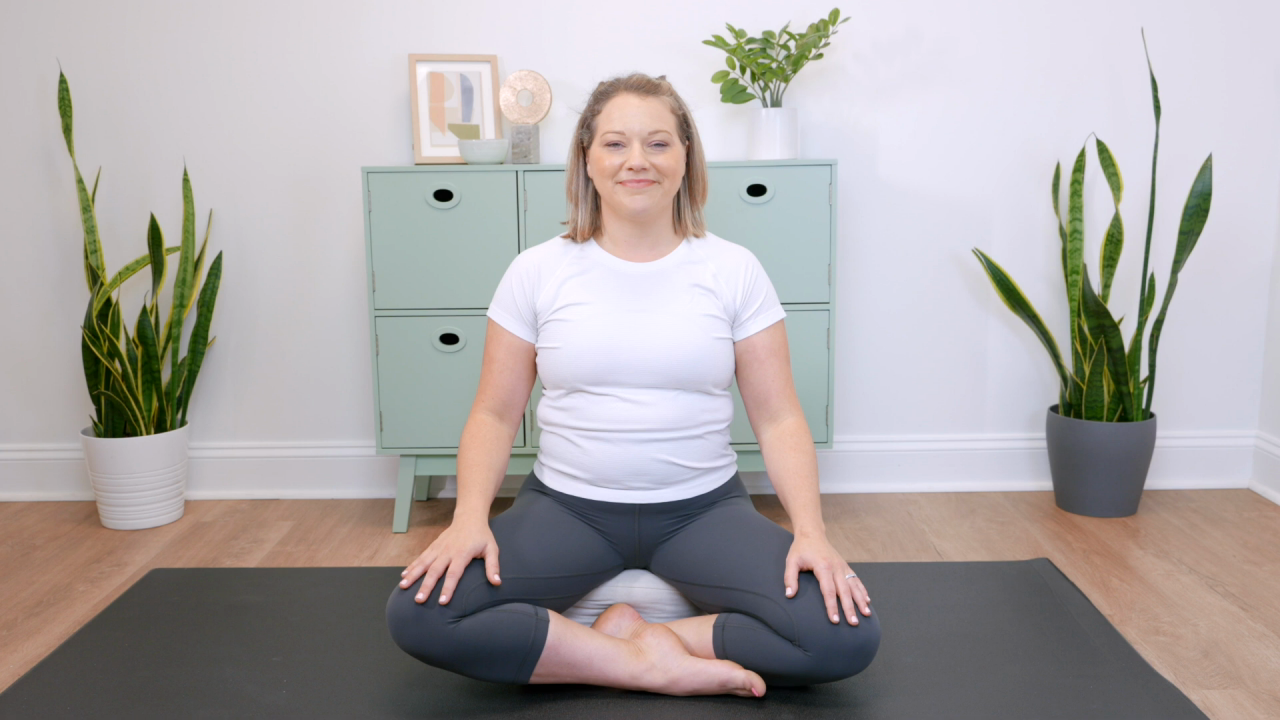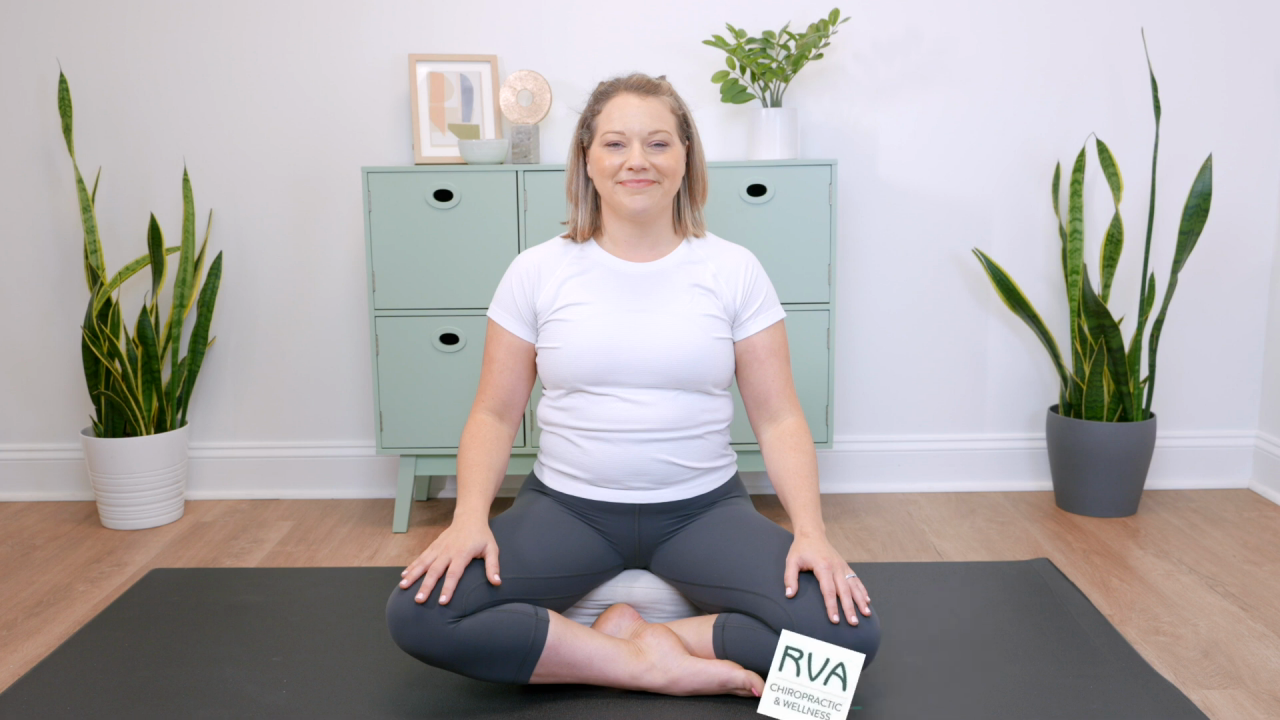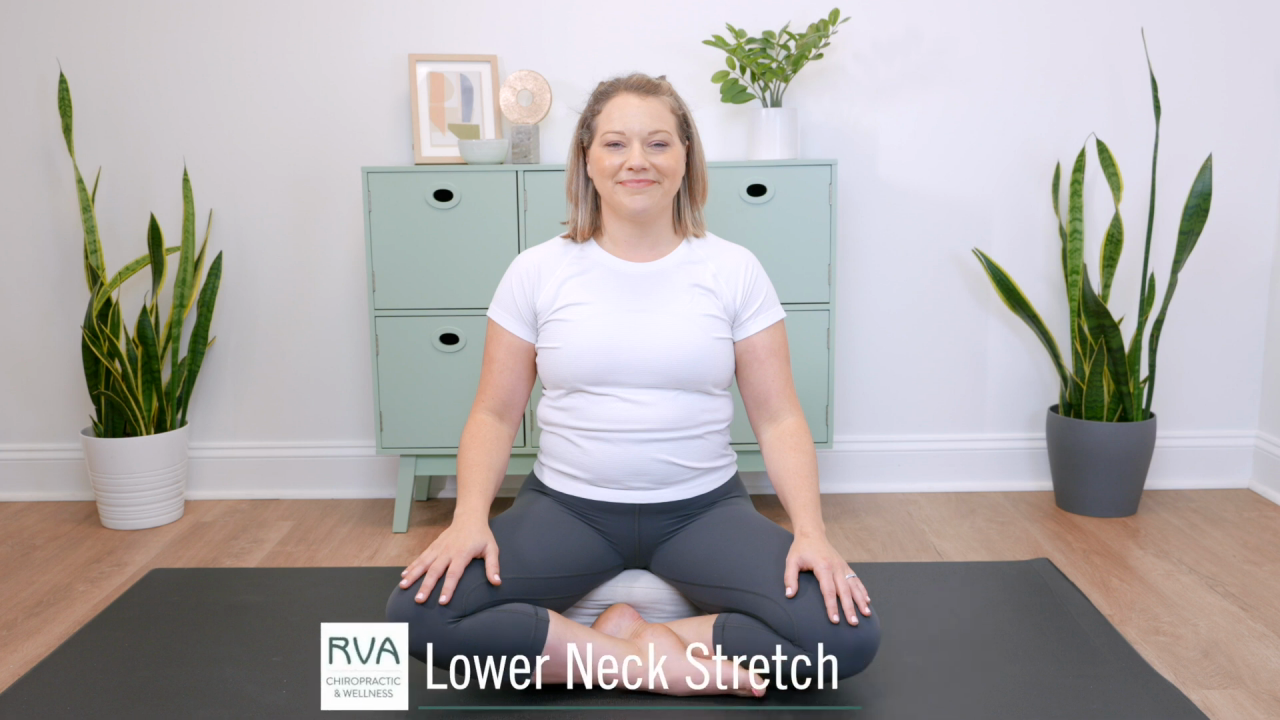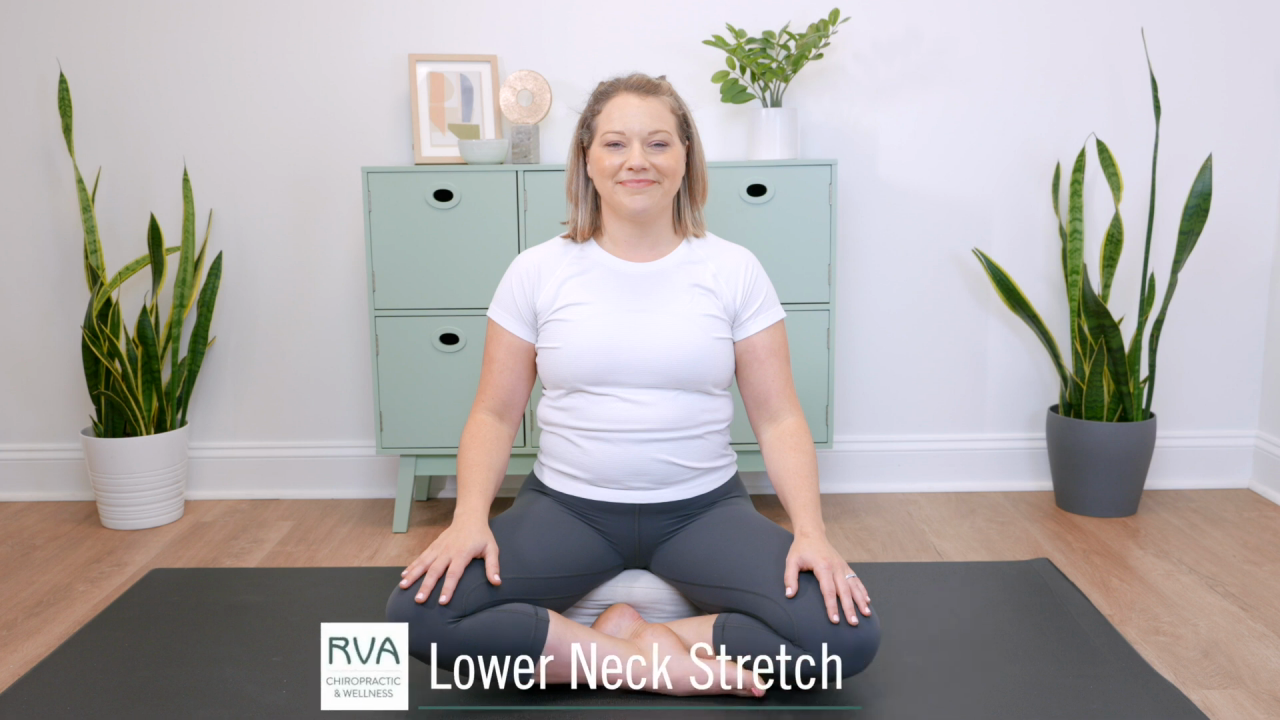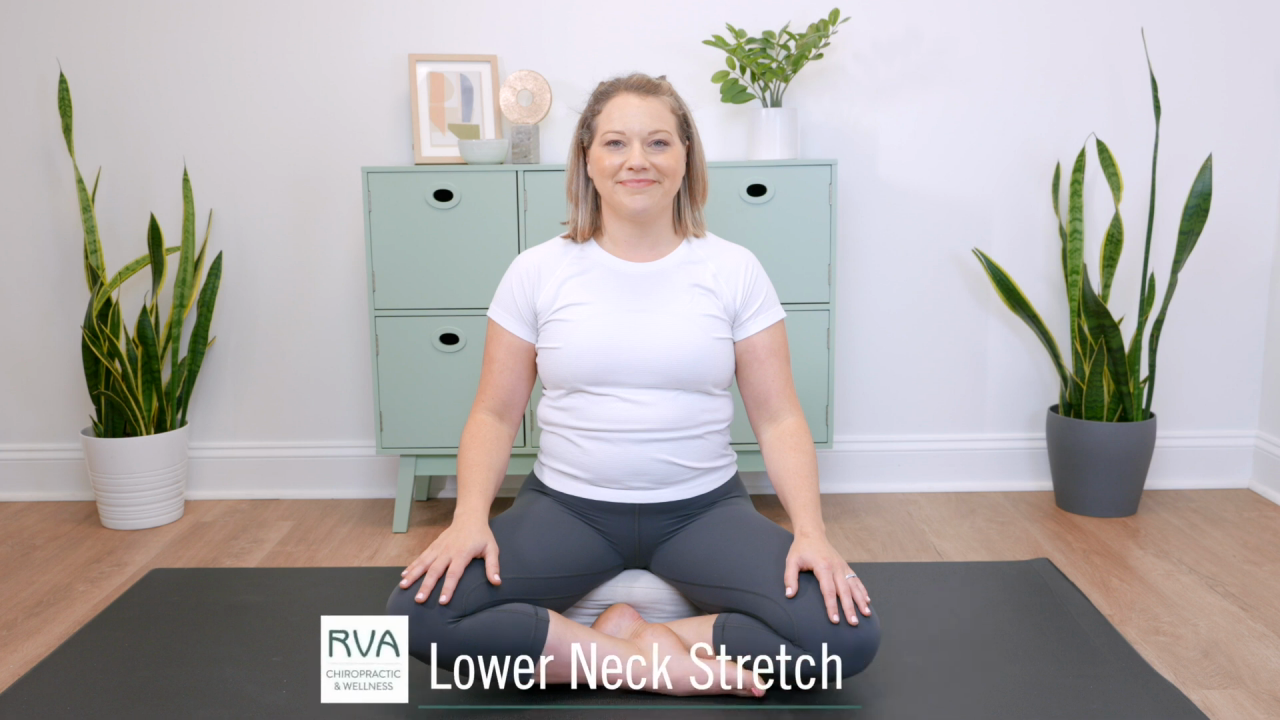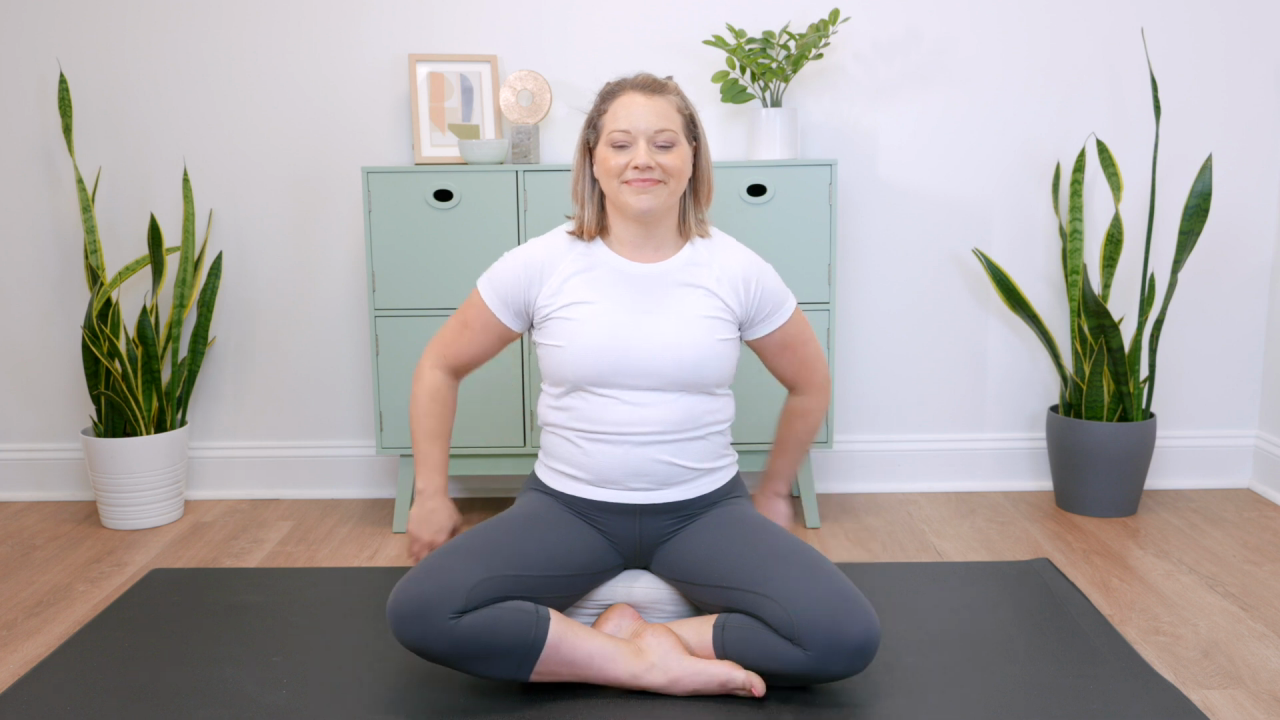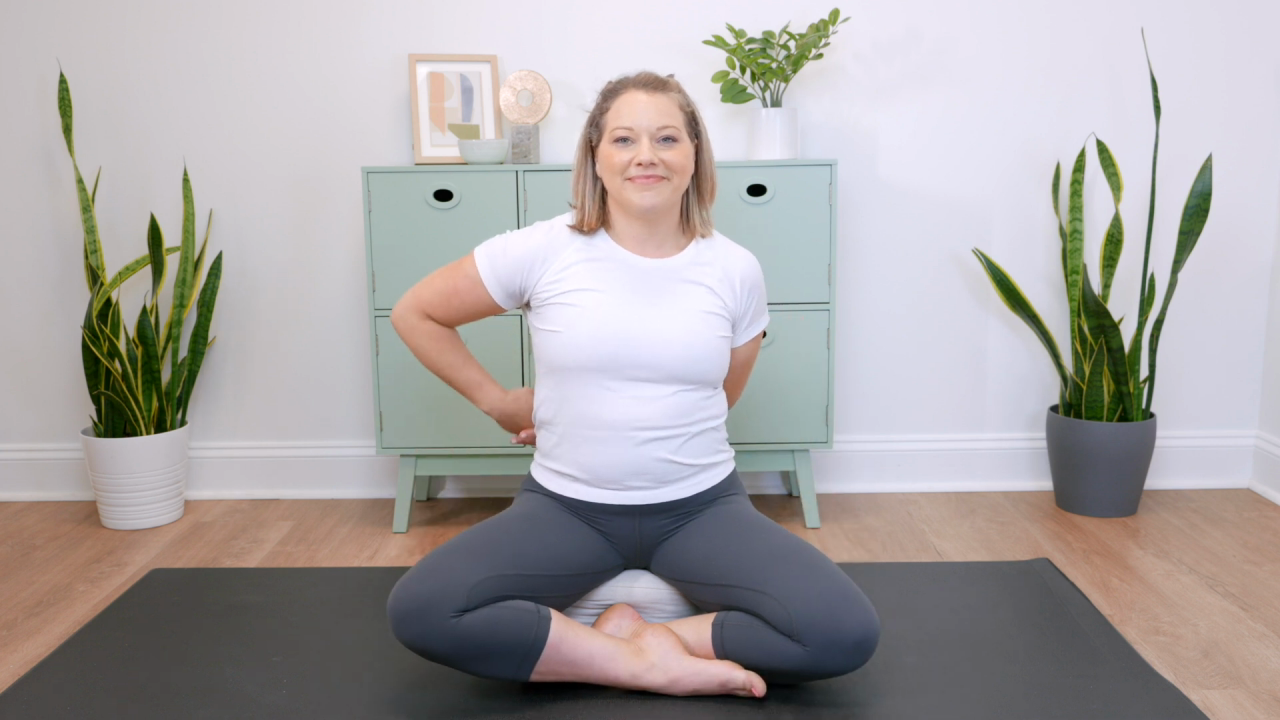
dt=0.7s
person 1, frame 1
left shoulder: (734, 270)
right shoulder: (536, 271)
left elbow: (778, 418)
right elbow: (495, 415)
left wrist: (810, 530)
right wrist: (469, 518)
left hip: (702, 508)
right hip: (566, 506)
left knee: (846, 635)
right knee: (418, 616)
left ankle: (631, 640)
right ankle: (651, 664)
person 1, frame 2
left shoulder: (733, 269)
right shoulder: (537, 270)
left elbow: (778, 417)
right elbow: (495, 414)
left wrist: (810, 531)
right wrist: (469, 518)
left hip: (702, 506)
right hip: (566, 505)
left knee: (846, 631)
right knee: (419, 614)
left ankle: (632, 635)
right ankle: (654, 666)
person 1, frame 3
left shoulder: (734, 270)
right shoulder: (536, 271)
left elbow: (778, 418)
right elbow: (495, 414)
left wrist: (810, 530)
right wrist: (469, 518)
left hip: (702, 507)
right hip: (566, 505)
left knee: (846, 633)
right knee: (418, 612)
left ankle: (630, 638)
right ankle: (657, 662)
person 1, frame 4
left shoulder: (734, 270)
right shoulder: (536, 271)
left elbow: (778, 418)
right elbow: (495, 414)
left wrist: (810, 531)
right wrist: (470, 518)
left hip: (702, 506)
right hip: (566, 506)
left knee: (847, 632)
right knee: (418, 613)
left ankle: (628, 637)
right ankle: (654, 663)
person 1, frame 5
left shoulder: (734, 270)
right shoulder: (537, 271)
left elbow: (777, 417)
right elbow: (495, 413)
left wrist: (810, 530)
right wrist: (469, 517)
left hip: (703, 506)
right hip: (566, 505)
left knee: (846, 634)
right knee: (420, 613)
left ankle: (626, 638)
right ankle: (651, 663)
person 1, frame 6
left shoulder: (739, 271)
right shoulder: (540, 264)
left elbow: (809, 384)
right elbow: (438, 368)
left wrist: (774, 489)
right wrist: (430, 495)
left hip: (703, 507)
right hip: (569, 505)
left knee: (848, 636)
right knee: (417, 611)
left ankle: (634, 636)
right ankle: (650, 665)
person 1, frame 7
left shoulder: (735, 270)
right shoulder: (543, 250)
right elbow: (415, 314)
left wrist: (631, 419)
right wrist: (497, 401)
left hip: (700, 506)
right hip: (565, 506)
left knee: (848, 632)
right knee: (418, 611)
left ankle: (634, 637)
right ankle: (651, 664)
